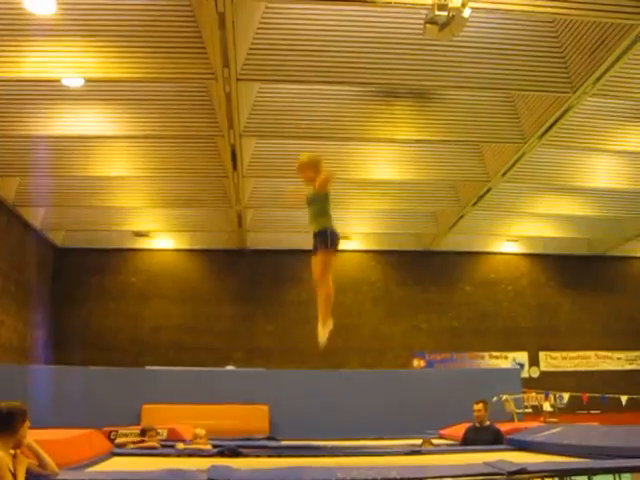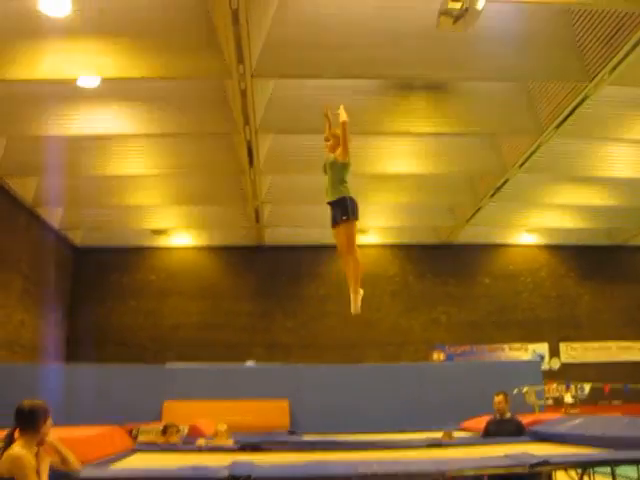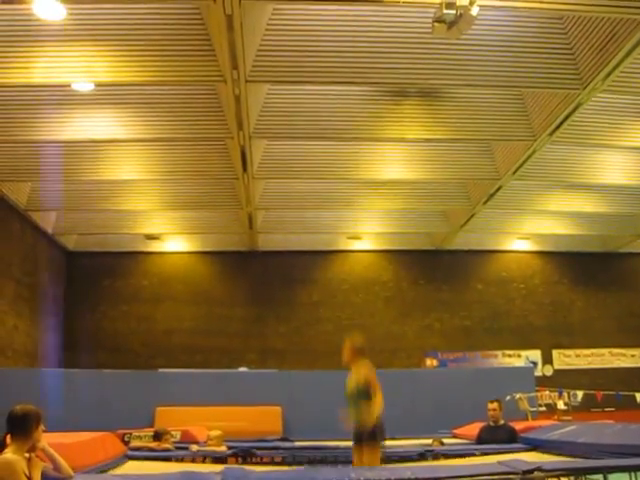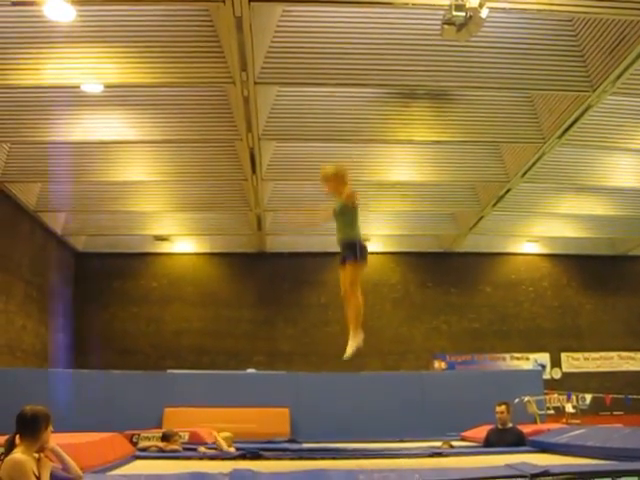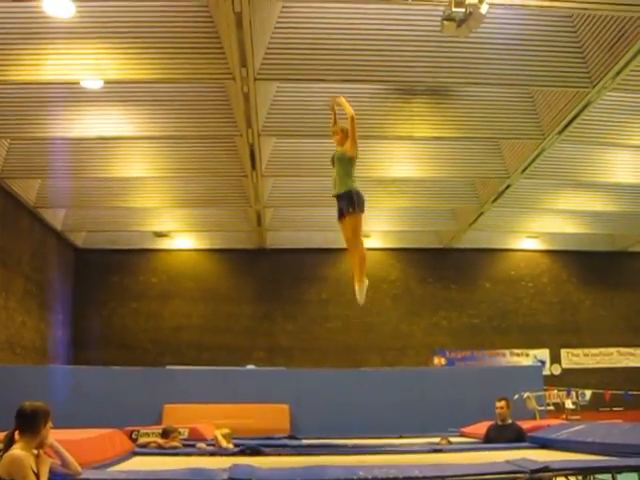
dt=1s
person 1, frame 1
left shoulder: (321, 182)
right shoulder: (314, 188)
left elbow: (328, 175)
left hip: (326, 235)
right hip: (318, 237)
left knee: (323, 279)
right knee: (319, 281)
left ankle: (326, 321)
right ankle: (324, 322)
person 1, frame 2
left shoulder: (343, 153)
right shoulder: (331, 156)
left elbow: (344, 126)
right elbow: (330, 137)
left wrist: (342, 114)
right wrist: (328, 122)
left hip: (344, 203)
right hip: (335, 205)
left knee: (350, 249)
right knee: (344, 251)
left ankle: (356, 290)
right ankle: (354, 291)
person 1, frame 3
left shoulder: (367, 373)
right shoulder: (351, 376)
left elbow: (378, 397)
left wrist: (374, 413)
right wrist: (349, 417)
left hip: (371, 428)
right hip: (360, 429)
person 1, frame 4
left shoulder: (349, 197)
right shoulder: (340, 203)
left elbow: (348, 188)
left hip: (354, 247)
right hip: (346, 250)
left knee: (352, 291)
right knee: (346, 294)
left ankle: (355, 335)
right ankle: (355, 335)
person 1, frame 5
left shoulder: (351, 147)
right shoulder: (339, 151)
left elbow: (352, 118)
right elbow: (334, 128)
left wrist: (343, 102)
right wrist: (333, 110)
left hip: (351, 196)
right hip: (342, 199)
left knee: (356, 241)
right knee: (351, 244)
left ankle: (361, 280)
right ankle: (358, 281)
